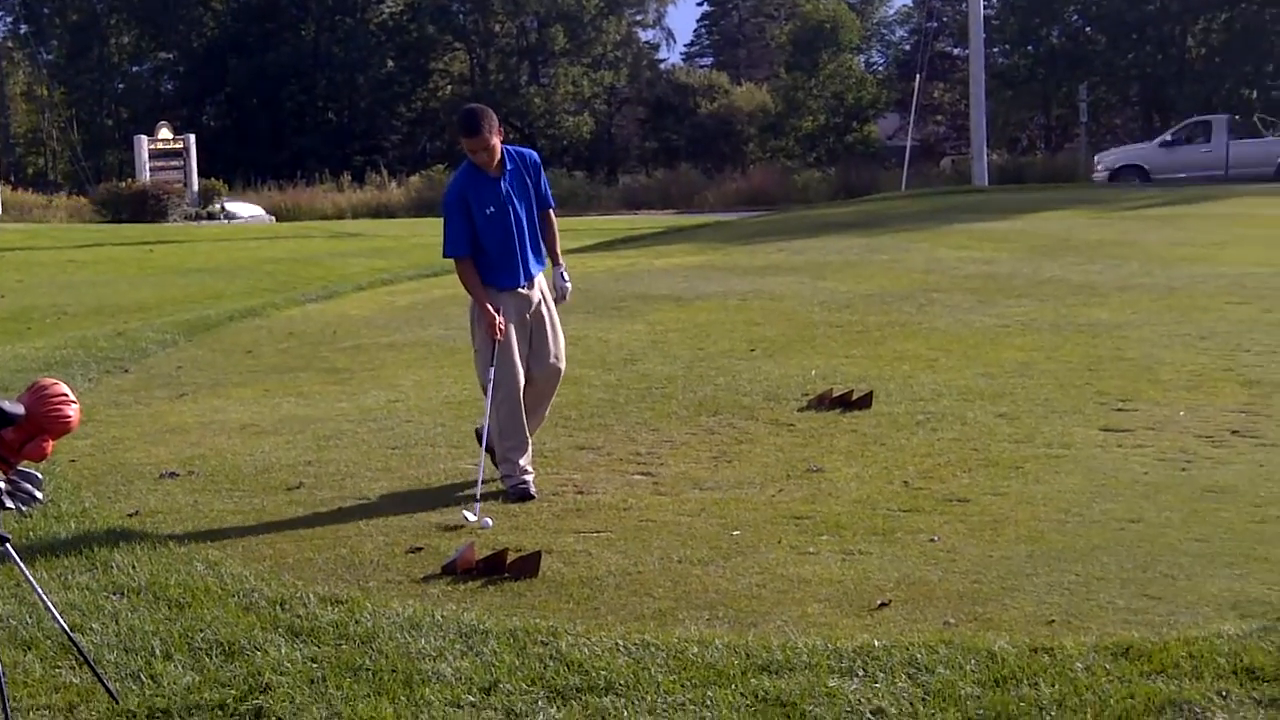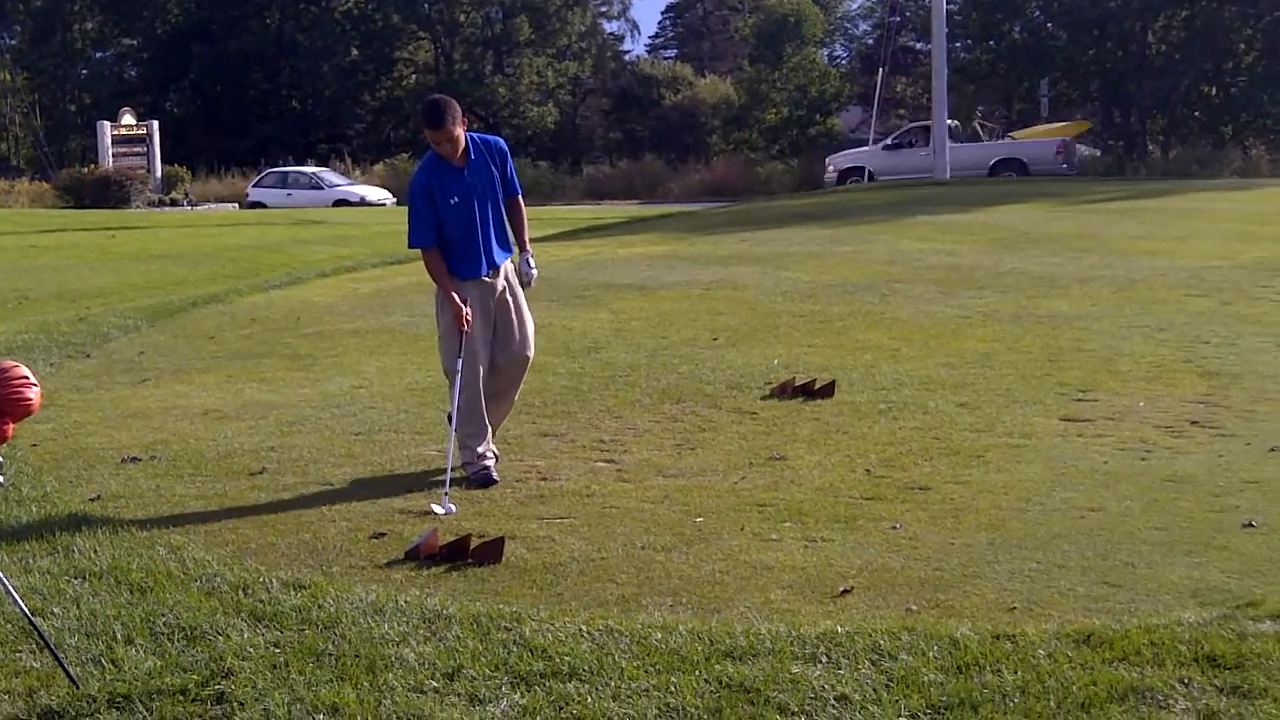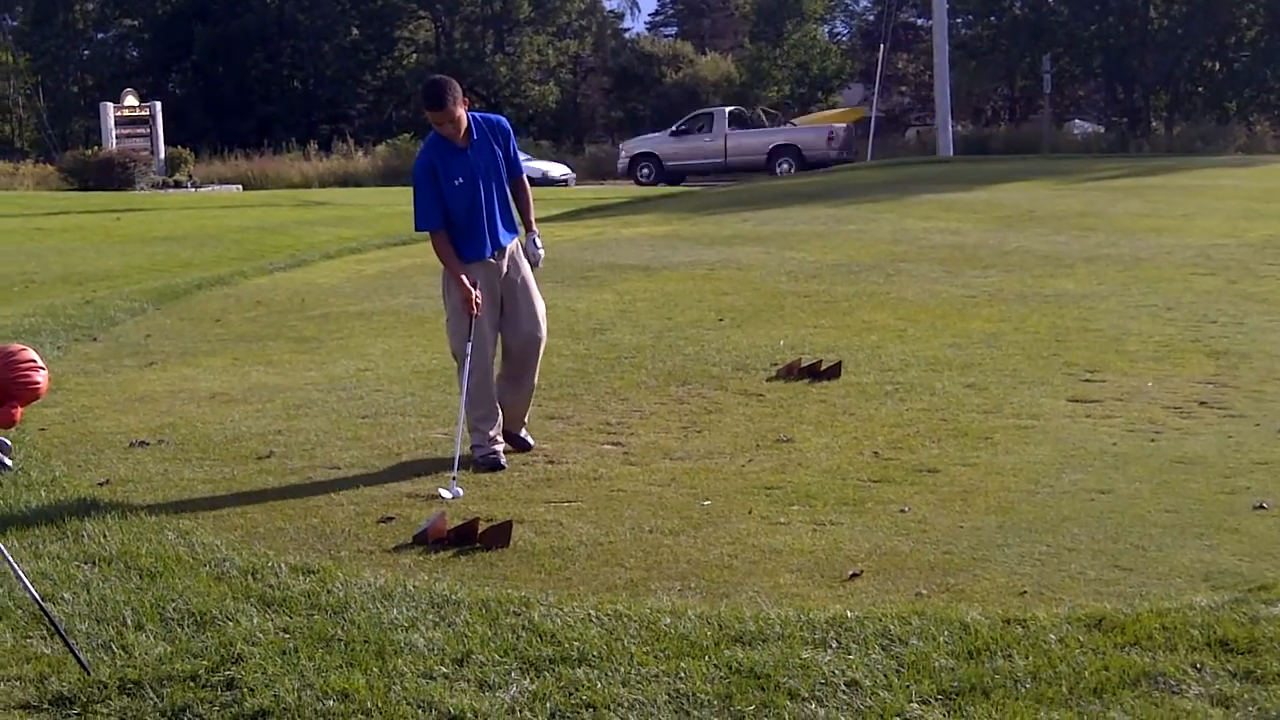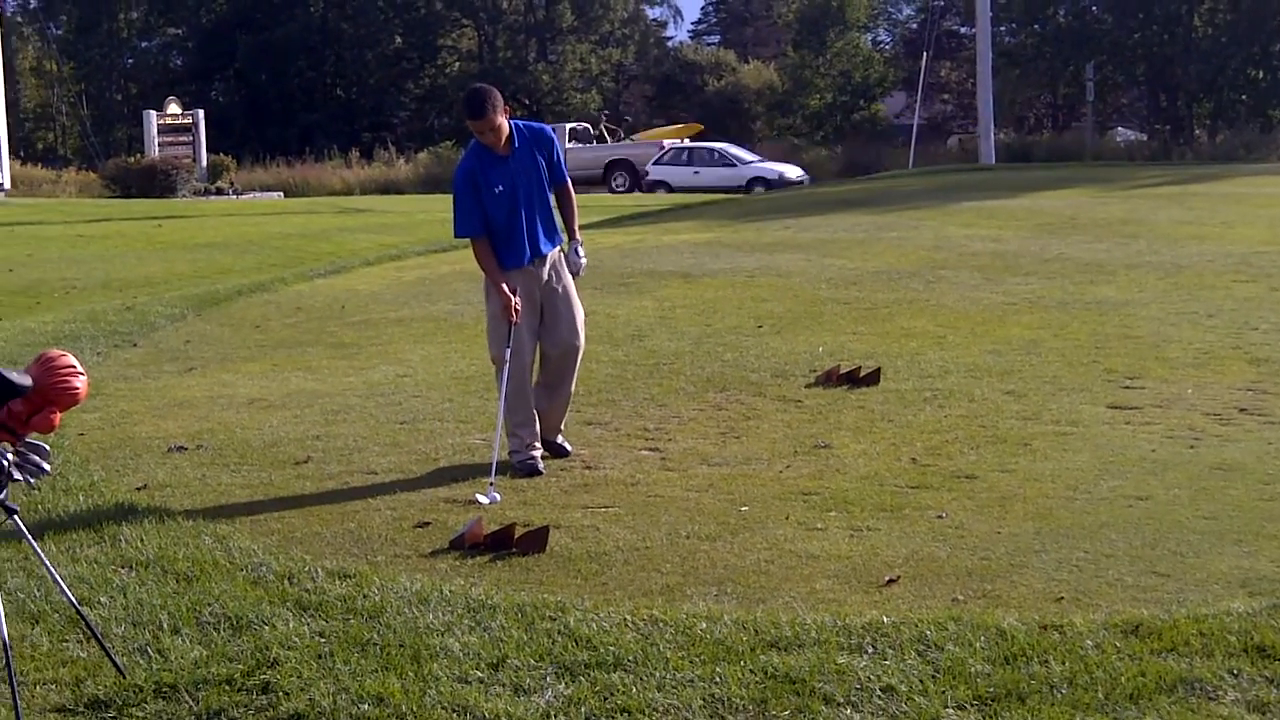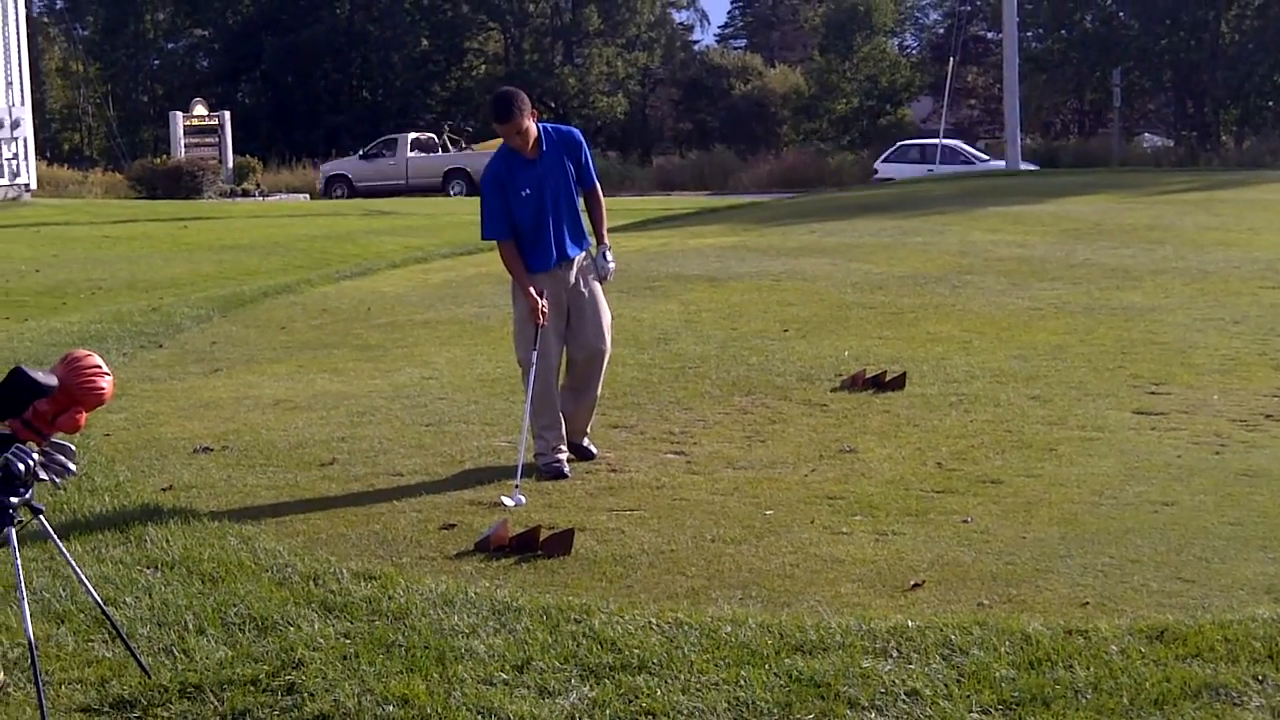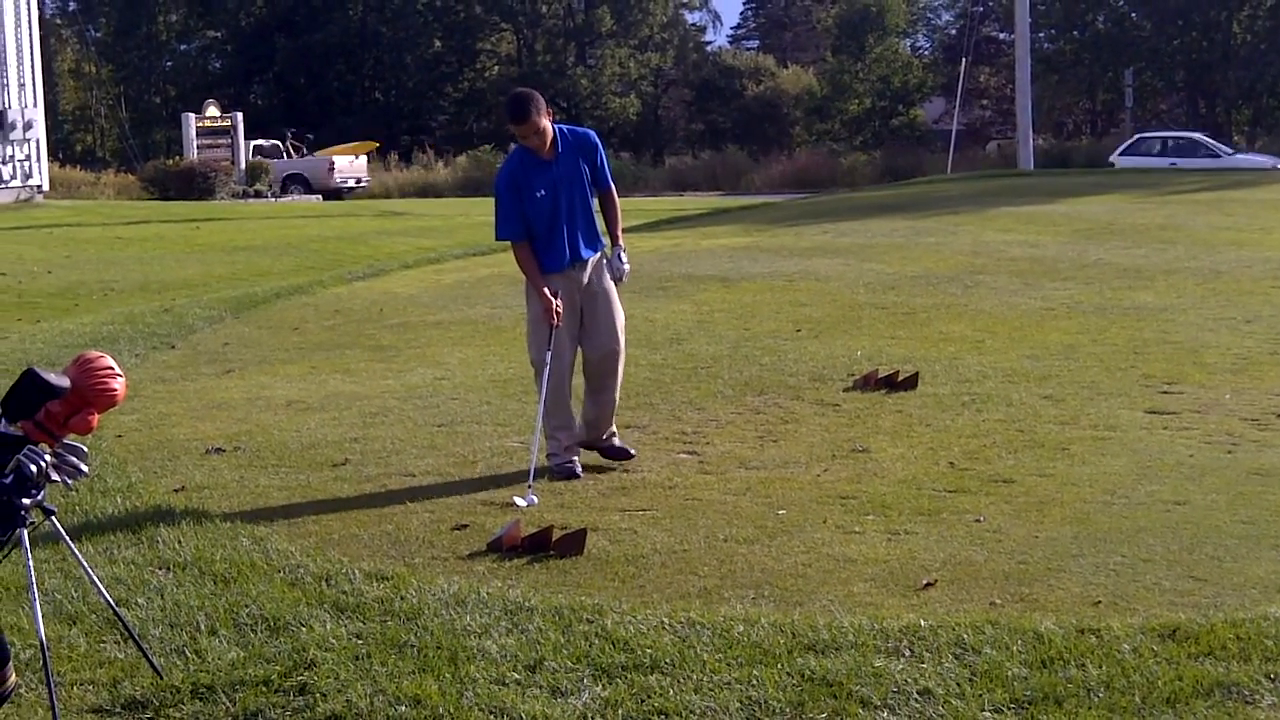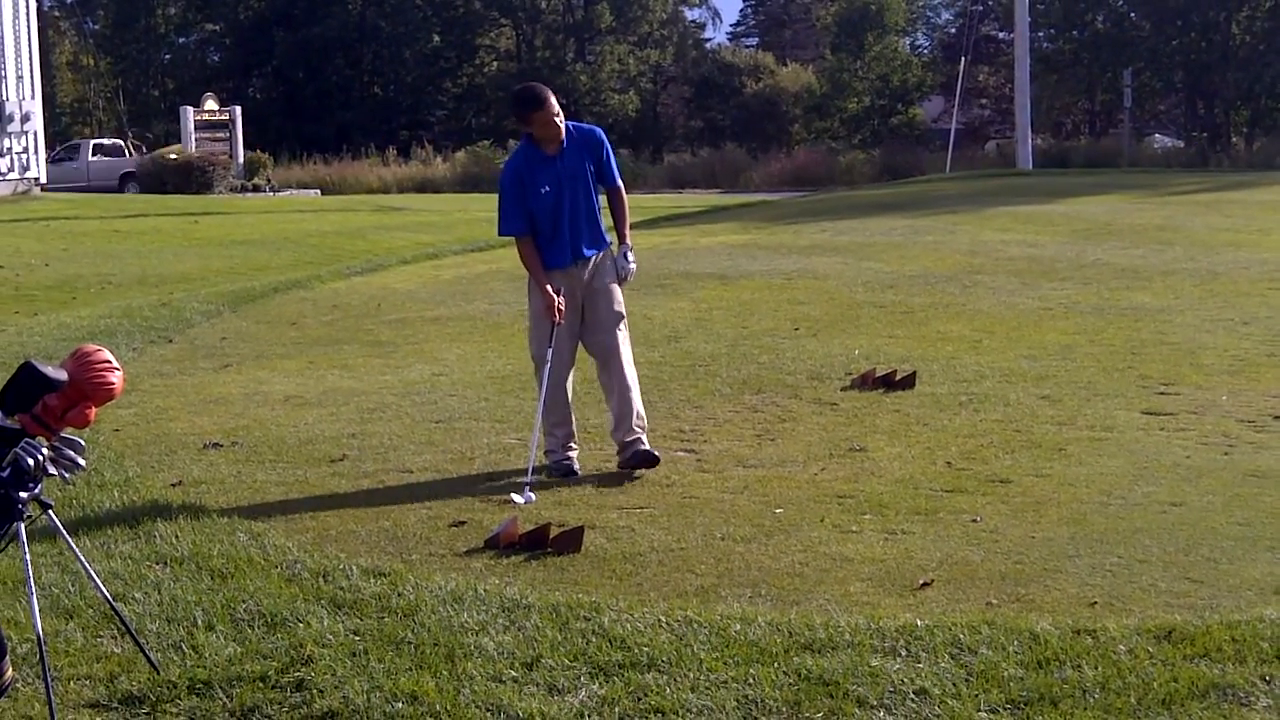
dt=0.3s
person 1, frame 1
left shoulder: (528, 162)
right shoulder: (460, 190)
right elbow: (461, 258)
left wrist: (558, 266)
right wrist: (484, 306)
left hip: (536, 283)
right hip: (496, 295)
left knee: (550, 367)
right knee: (506, 384)
left ankle: (500, 437)
right ankle: (516, 472)
person 1, frame 2
left shoulder: (495, 150)
right shoulder: (425, 180)
left elbow: (513, 201)
right elbow: (428, 248)
left wrist: (525, 253)
right wrist: (452, 296)
left hip: (502, 269)
right hip: (461, 283)
left knee: (518, 352)
right knee: (468, 371)
left ankle: (479, 425)
right ankle: (477, 457)
person 1, frame 3
left shoulder: (498, 129)
right shoulder: (427, 162)
left elbow: (518, 181)
right elbow: (436, 230)
left wrist: (531, 232)
right wrist: (460, 280)
left hip: (509, 249)
right hip: (468, 265)
left knee: (531, 333)
right knee: (476, 354)
left ankle: (512, 421)
right ankle: (486, 440)
person 1, frame 4
left shoulder: (541, 138)
right shoulder: (469, 170)
left elbow: (562, 189)
right elbow: (477, 237)
left wrist: (575, 241)
right wrist: (500, 287)
left hip: (552, 258)
right hip: (509, 272)
left knee: (569, 343)
right knee: (515, 360)
left ankle: (549, 427)
right ankle: (524, 446)
person 1, frame 5
left shoulder: (570, 141)
right shoulder: (496, 173)
left elbow: (592, 192)
right elbow: (504, 240)
left wrist: (603, 245)
right wrist: (527, 290)
left hip: (580, 262)
right hip: (536, 276)
left knee: (595, 346)
right knee: (542, 364)
left ankle: (574, 428)
right ankle: (549, 449)
person 1, frame 6
left shoulder: (585, 143)
right shoulder: (511, 175)
left elbow: (607, 194)
right elbow: (519, 241)
left wrist: (618, 247)
right wrist: (541, 291)
left hip: (594, 262)
right hip: (549, 276)
left knee: (609, 349)
right knee: (555, 366)
left ankle: (599, 432)
right ankle: (562, 450)
person 1, frame 7
left shoulder: (592, 140)
right shoulder: (516, 170)
left elbow: (615, 191)
right elbow: (522, 237)
left wrist: (625, 246)
right wrist: (544, 288)
left hip: (598, 261)
right hip: (552, 274)
left knee: (615, 350)
right knee: (554, 364)
left ankle: (632, 440)
right ankle: (560, 449)
